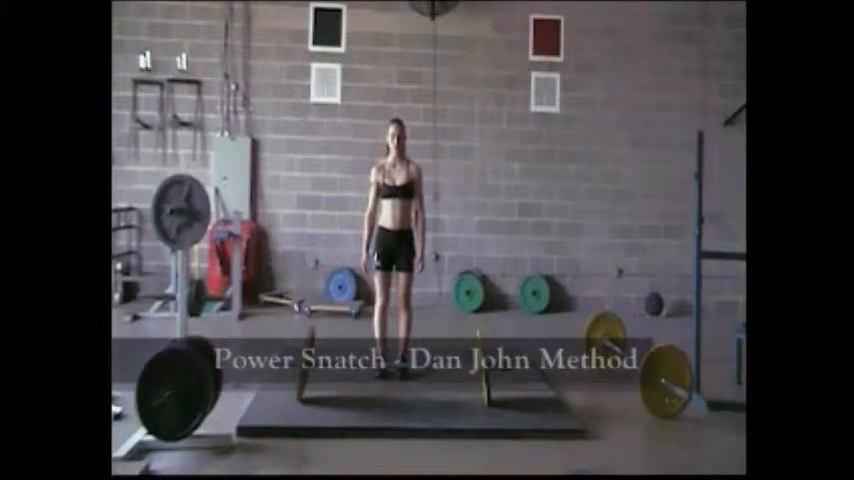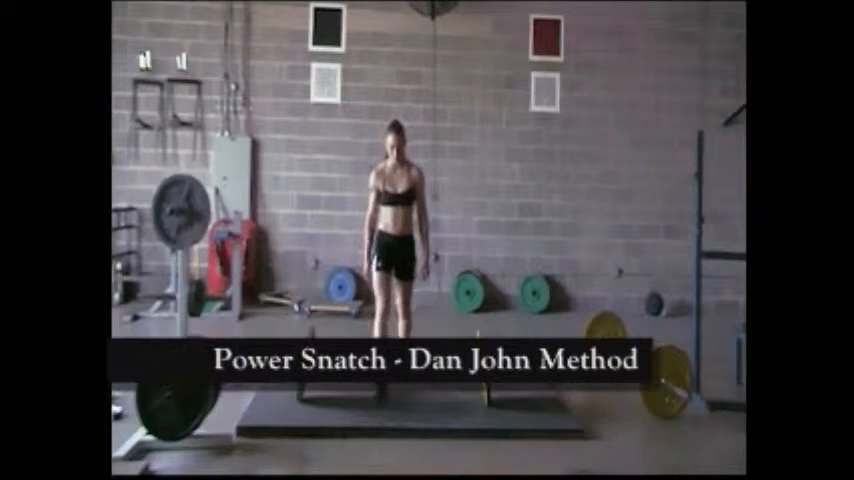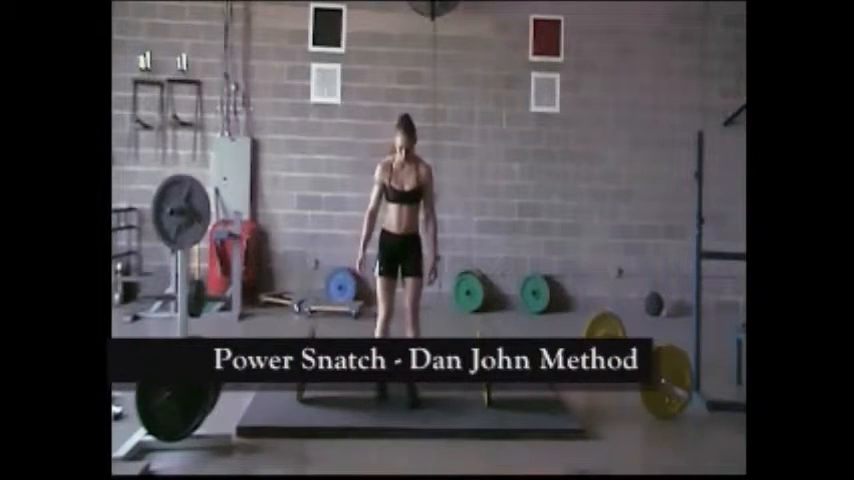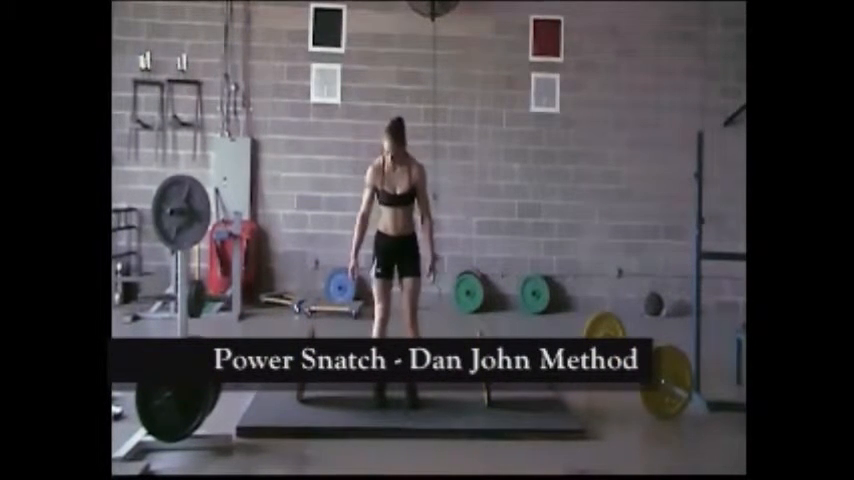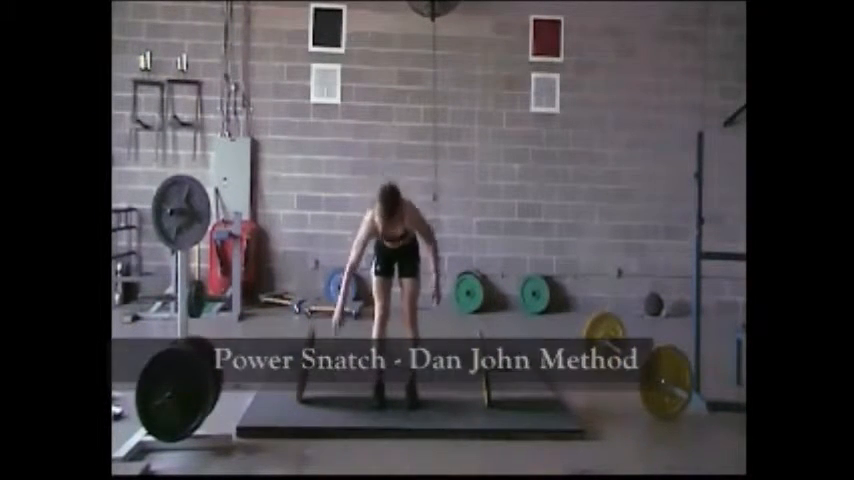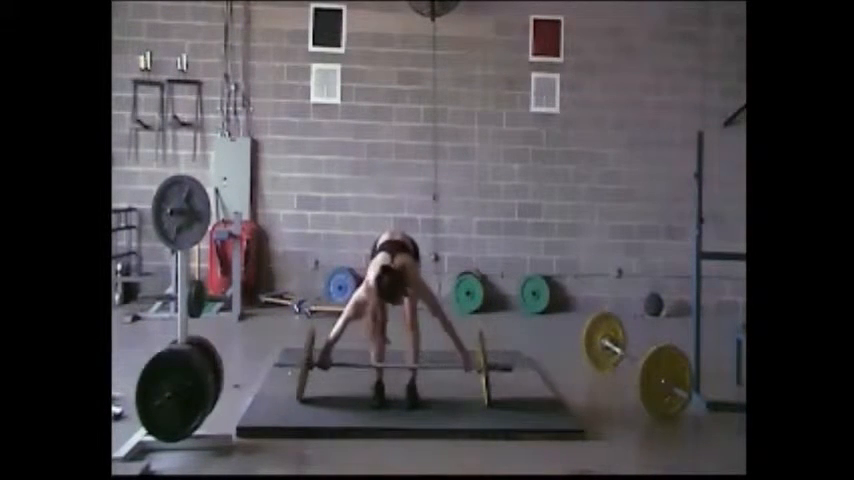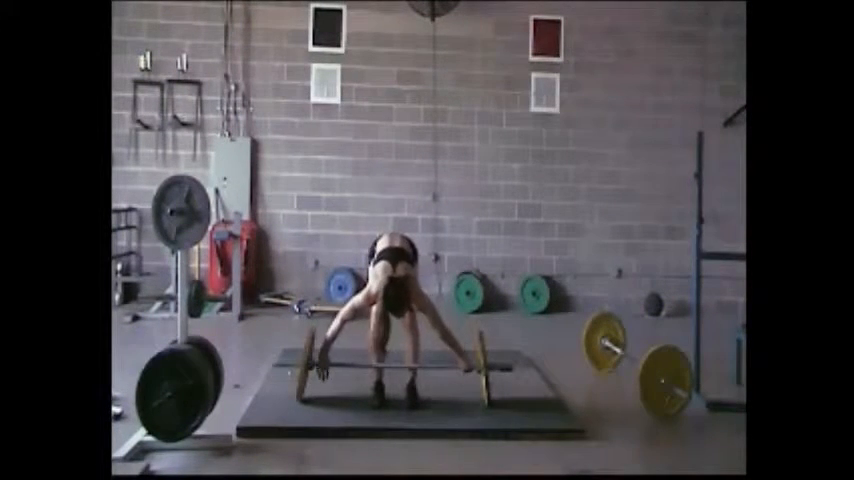
dt=0.7s
person 1, frame 1
left shoulder: (414, 169)
right shoulder: (378, 169)
left elbow: (419, 211)
right elbow: (371, 211)
left wrist: (421, 249)
right wrist: (364, 248)
left hip: (405, 239)
right hip: (383, 238)
left knee: (404, 301)
right knee: (381, 302)
left ankle: (402, 358)
right ankle: (382, 358)
person 1, frame 2
left shoulder: (415, 174)
right shoulder: (377, 174)
left elbow: (422, 216)
right elbow: (371, 217)
left wrist: (425, 255)
right wrist: (366, 255)
left hip: (406, 244)
right hip: (383, 243)
left knee: (403, 308)
right knee: (382, 308)
person 1, frame 3
left shoulder: (424, 171)
right shoulder: (383, 168)
left elbow: (429, 215)
right elbow: (372, 210)
left wrist: (433, 254)
right wrist: (362, 246)
left hip: (412, 245)
right hip: (387, 242)
left knee: (411, 314)
right knee: (384, 313)
left ankle: (411, 379)
person 1, frame 4
left shoulder: (417, 171)
right shoulder: (374, 171)
left elbow: (425, 214)
right elbow: (364, 214)
left wrist: (432, 253)
right wrist: (354, 253)
left hip: (408, 245)
right hip: (383, 244)
left knee: (410, 315)
right knee: (381, 314)
left ankle: (411, 380)
right ankle: (378, 378)
person 1, frame 5
left shoulder: (411, 215)
right shoulder: (370, 219)
left elbow: (432, 243)
right elbow: (352, 262)
left wrist: (436, 279)
right wrist: (340, 305)
left hip: (408, 252)
right hip: (382, 253)
left knee: (409, 317)
right knee: (381, 315)
left ankle: (411, 382)
right ankle: (378, 381)
person 1, frame 6
left shoulder: (412, 280)
right shoulder: (370, 285)
left elbow: (439, 315)
right elbow: (345, 318)
left wrist: (462, 351)
right wrist: (326, 351)
left knee: (411, 320)
right knee: (378, 319)
left ankle: (412, 383)
right ankle: (378, 382)
person 1, frame 7
left shoulder: (414, 294)
right shoulder: (372, 293)
left elbow: (440, 328)
right elbow: (341, 318)
left wrist: (462, 357)
right wrist: (323, 353)
left knee: (410, 322)
right knee: (376, 322)
left ankle: (412, 383)
right ankle: (378, 383)
